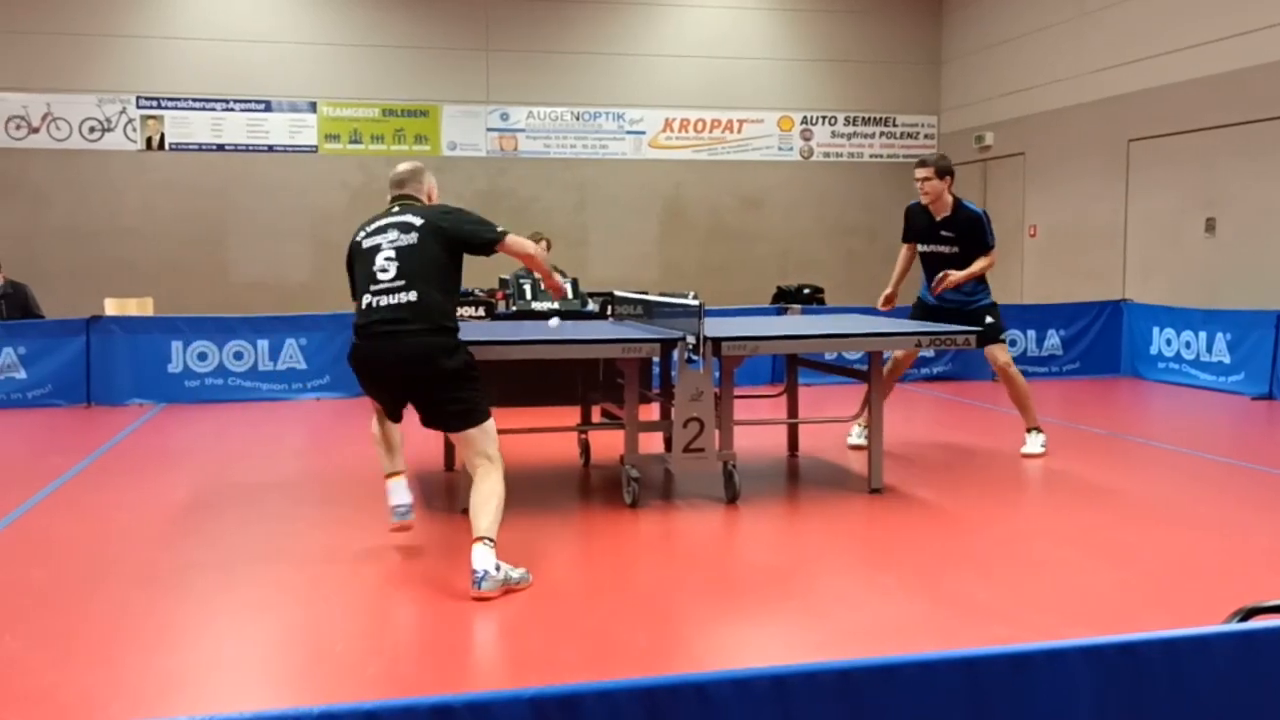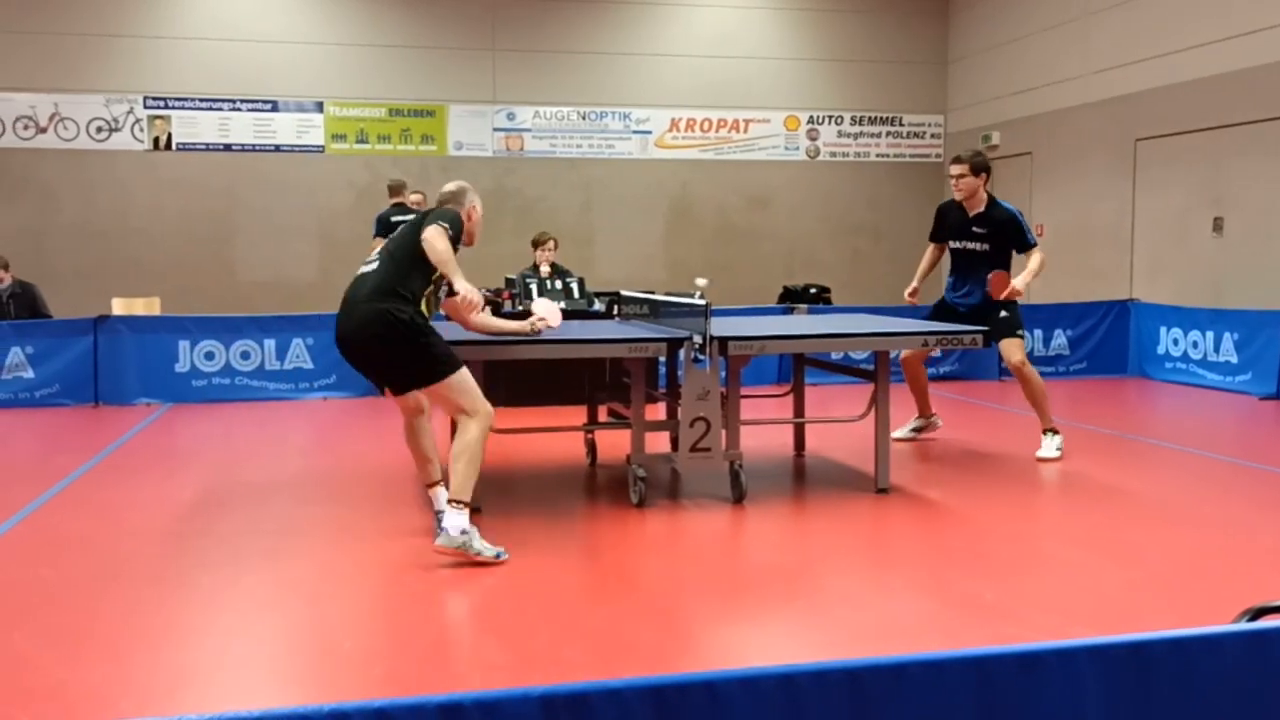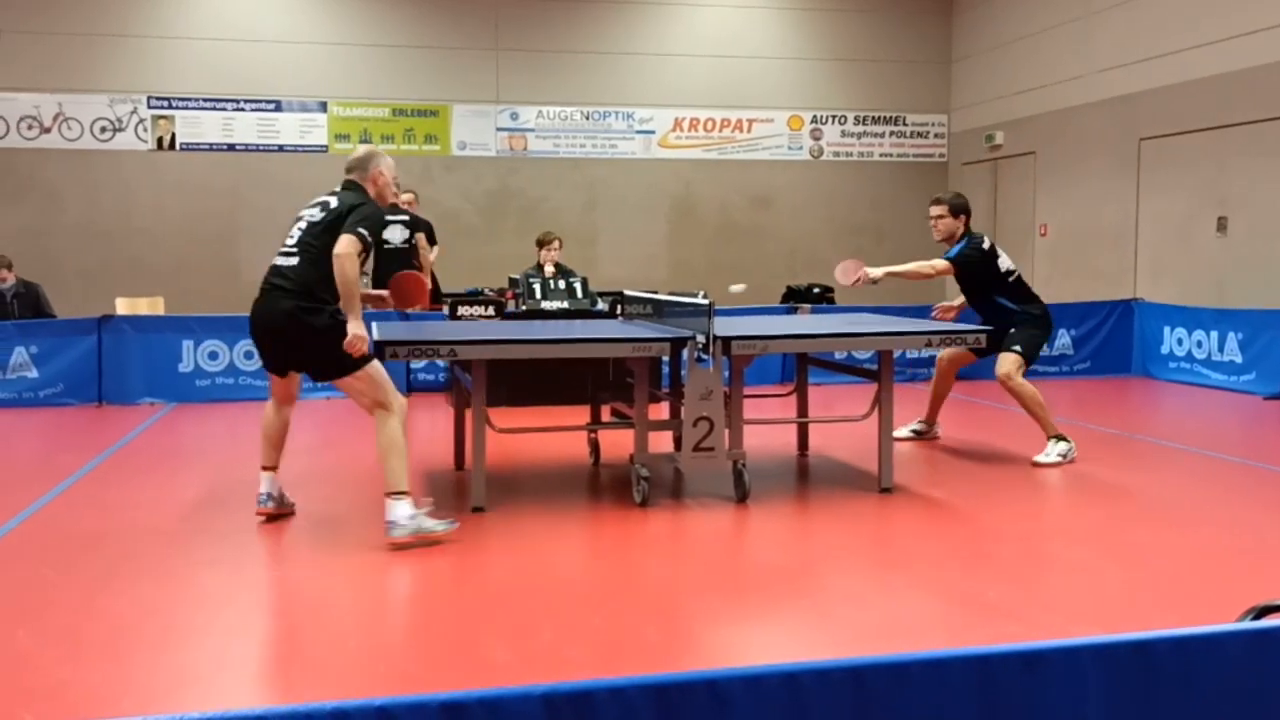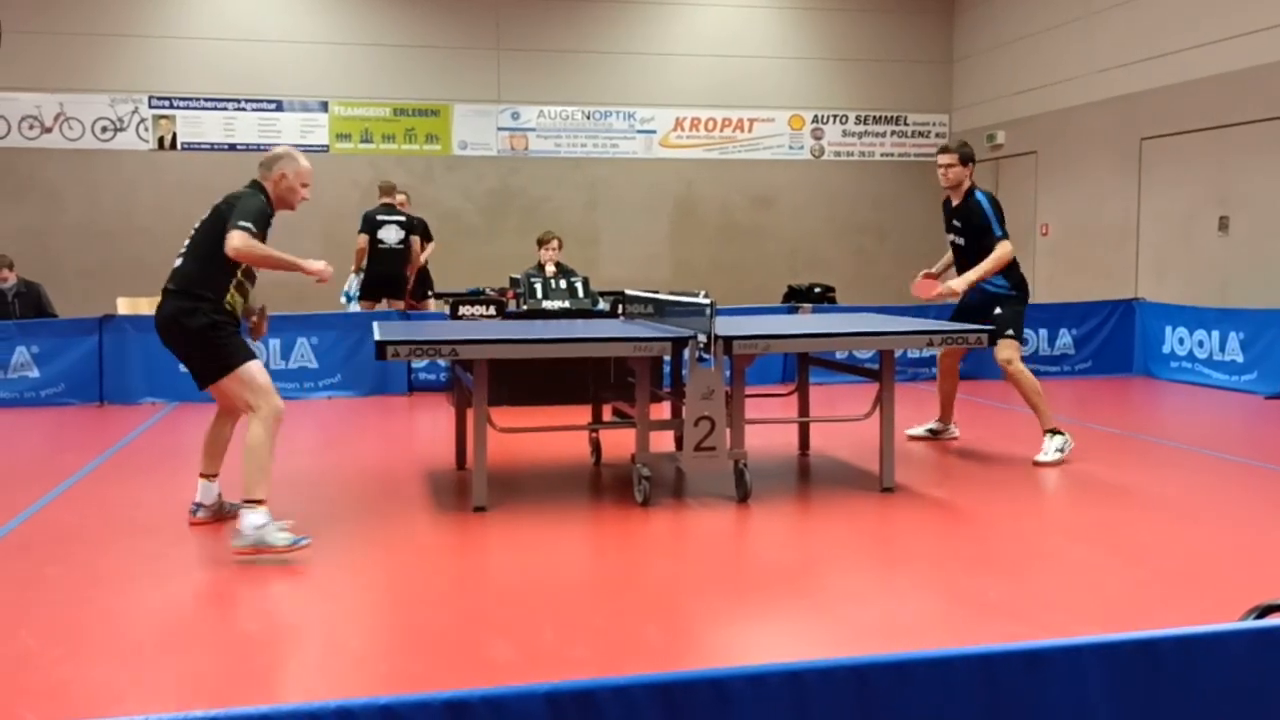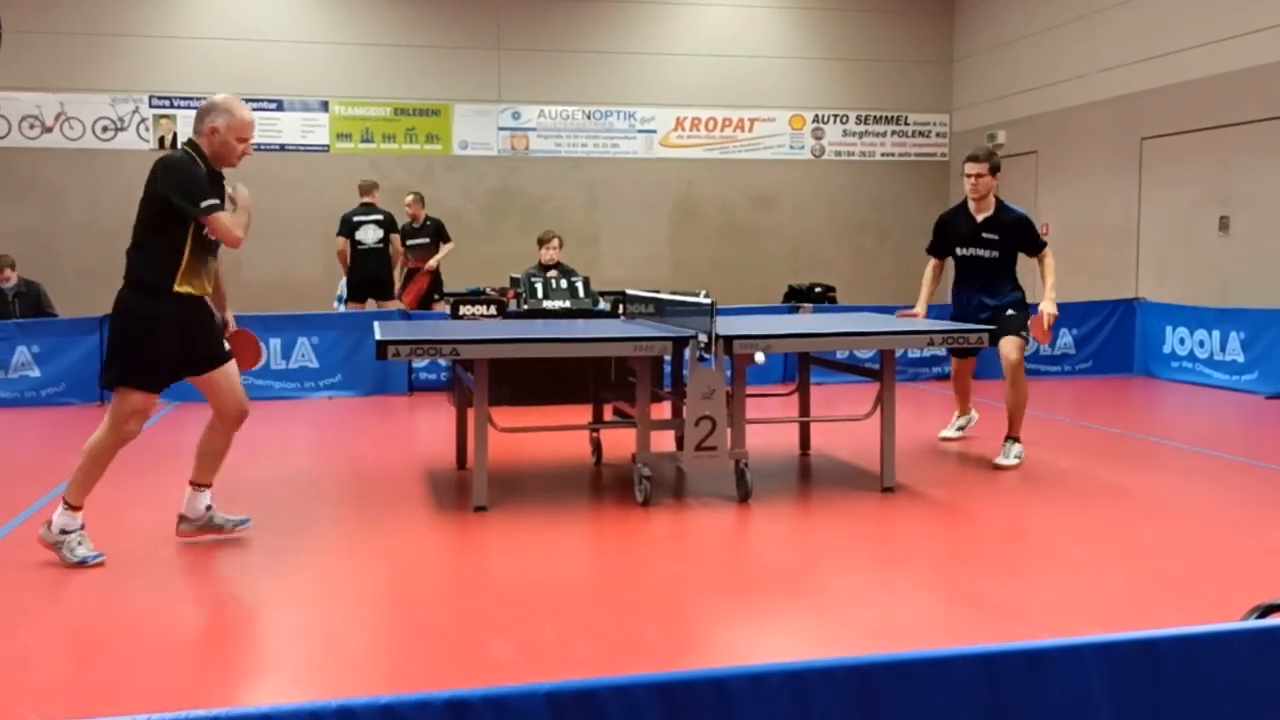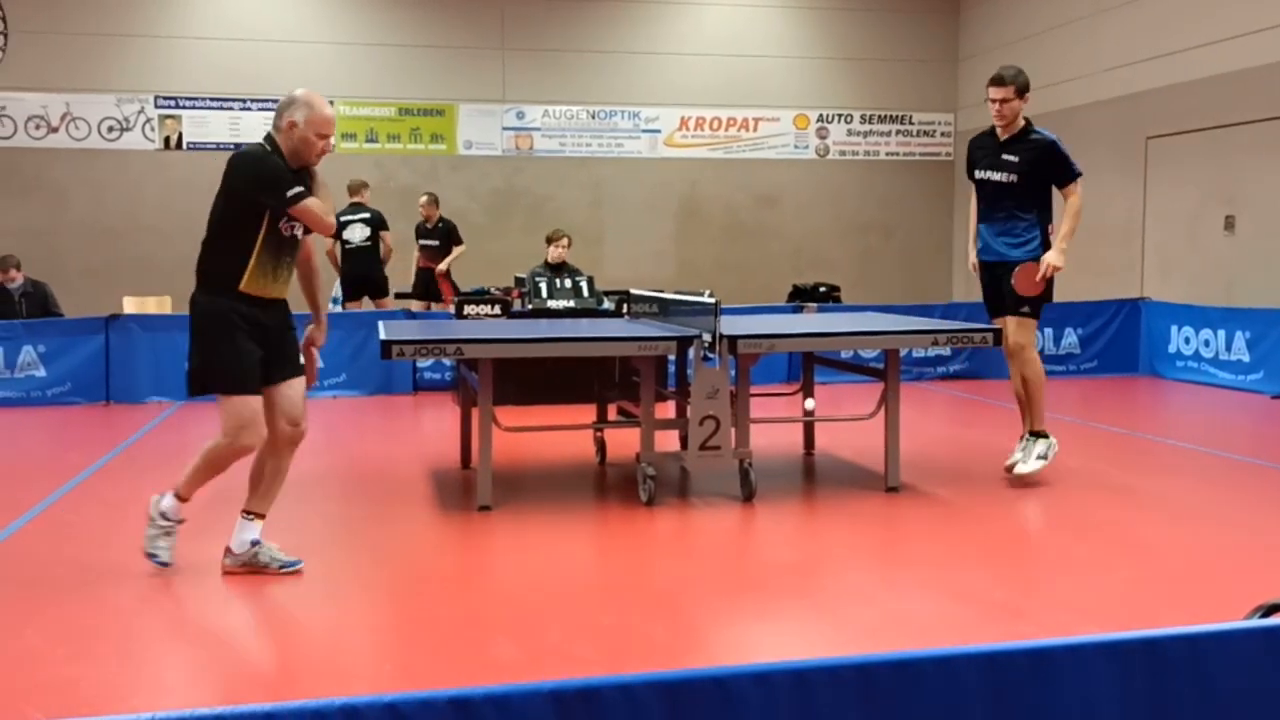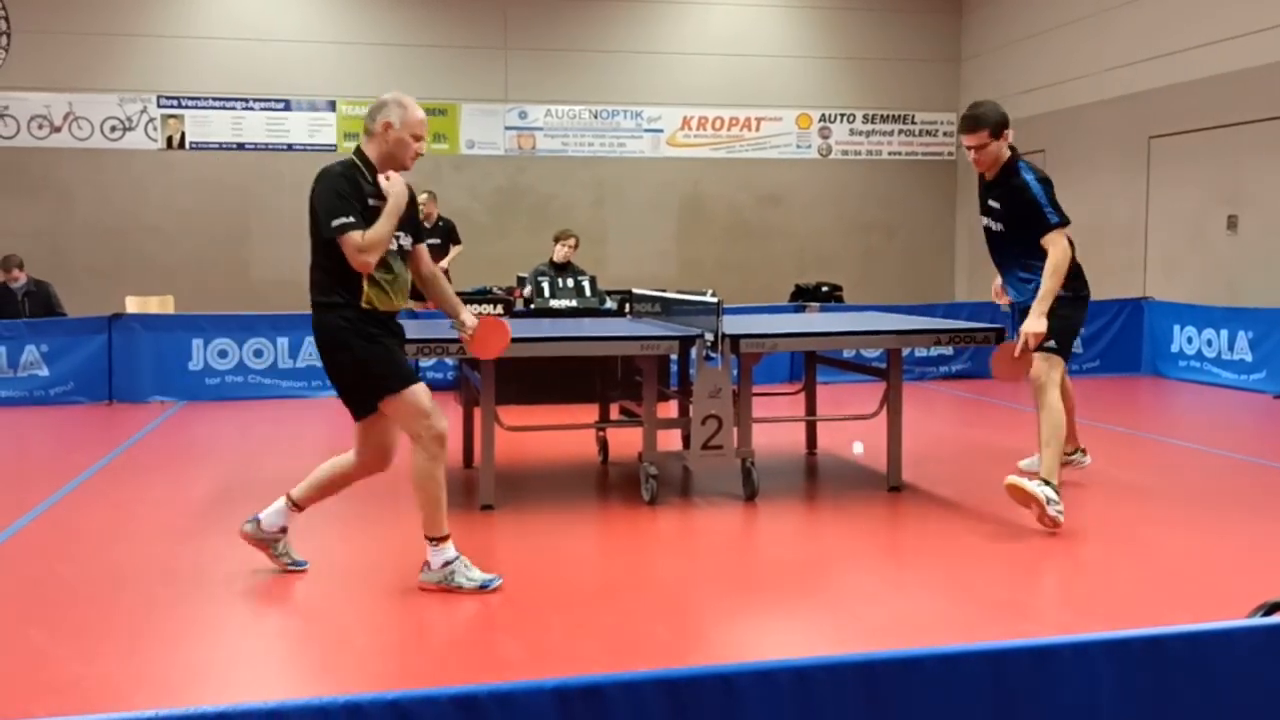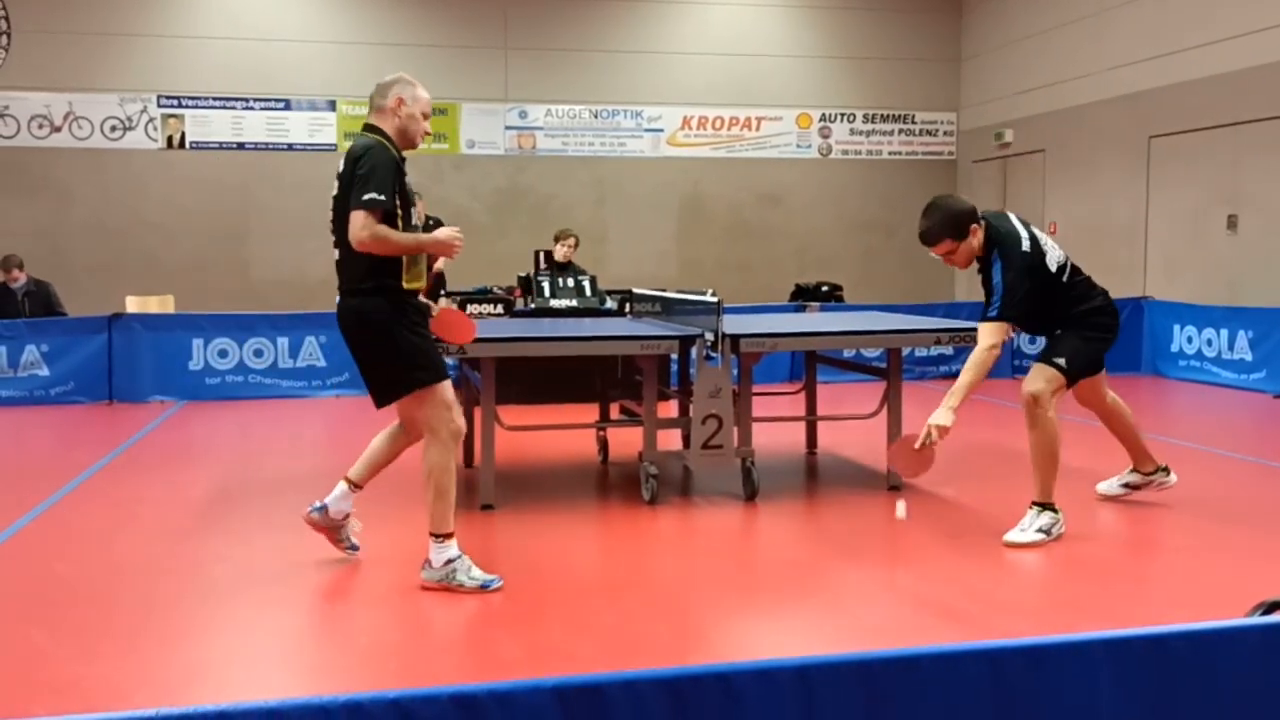
dt=0.4s
person 1, frame 1
left shoulder: (362, 236)
right shoulder: (447, 218)
right elbow: (521, 248)
right wrist: (551, 278)
left hip: (372, 357)
right hip: (434, 352)
left knee: (384, 415)
right knee: (486, 462)
left ankle: (399, 499)
right ankle: (484, 565)
person 1, frame 2
left shoulder: (427, 248)
right shoulder: (443, 220)
left elbow: (466, 318)
right elbow: (431, 237)
left wrist: (522, 326)
right wrist: (462, 282)
left hip: (351, 327)
right hip: (386, 320)
left knee: (414, 409)
right knee: (476, 414)
left ankle: (445, 506)
right ankle: (457, 526)
person 1, frame 3
left shoulder: (322, 206)
right shoulder: (368, 210)
right elbow: (343, 254)
left wrist: (370, 298)
right wrist: (355, 319)
left hip: (266, 313)
right hip: (305, 316)
left knee: (282, 398)
right knee: (390, 406)
left ankle: (269, 493)
right ankle: (402, 514)
person 1, frame 4
left shoulder: (241, 205)
right shoulder: (251, 204)
right elbow: (236, 247)
left wrist: (250, 315)
right wrist: (304, 266)
left hip: (189, 316)
right hip: (195, 318)
left knee: (233, 403)
right knee: (267, 409)
left ankle: (207, 500)
right ankle: (254, 522)
person 1, frame 5
left shoulder: (209, 176)
right shoulder: (179, 169)
right elbow: (232, 235)
left wrist: (223, 306)
right wrist: (242, 204)
left hip: (189, 311)
right hip: (150, 310)
left knee: (233, 408)
right knee: (125, 424)
left ankle: (196, 509)
right ankle: (64, 523)
person 1, frame 6
left shoulder: (296, 174)
right shoulder: (252, 165)
left elbow: (305, 248)
right elbow: (325, 222)
left wrist: (319, 317)
right wrist: (315, 180)
left hip: (270, 312)
right hip: (224, 311)
left knee: (290, 428)
right knee: (243, 436)
left ankle: (246, 541)
right ankle: (169, 507)
person 1, frame 7
left shoulder: (397, 190)
right shoulder: (337, 181)
left elbow: (420, 264)
right elbow: (363, 257)
left wrist: (459, 312)
right wrist: (394, 206)
left hip: (381, 327)
right hip: (349, 328)
left knee: (372, 456)
right knee: (431, 432)
left ankle: (272, 522)
right ankle: (440, 559)
person 1, frame 8
left shoulder: (375, 157)
right shoulder: (376, 156)
right elbow: (362, 237)
left wrist: (417, 299)
right wrist: (430, 242)
left hip: (381, 308)
right hip: (381, 311)
left knee: (415, 422)
right knee: (447, 426)
left ankle: (334, 505)
right ankle: (442, 558)
person 2, frame 1
left shoulder: (973, 216)
right shoulder: (913, 213)
left elbow: (988, 257)
left wrist: (961, 276)
right wrist: (892, 287)
left hip: (973, 301)
right hip: (931, 300)
left knee: (1002, 363)
right knee: (900, 358)
left ankle: (1033, 431)
right ankle: (863, 423)
person 2, frame 2
left shoulder: (1006, 215)
right shoulder: (946, 212)
left elbow: (1035, 254)
left wrist: (1023, 278)
right wrist: (917, 282)
left hip: (996, 303)
right hip: (954, 302)
left knee: (1017, 361)
right knee: (910, 357)
left ankle: (1050, 432)
right ankle: (926, 418)
person 2, frame 3
left shoulder: (970, 249)
right shoulder: (966, 247)
left elbow: (933, 269)
left wrist: (885, 271)
right wrist: (960, 304)
left hip: (1029, 321)
right hip: (1001, 322)
left knee: (1006, 373)
right knee: (946, 360)
left ankle: (1059, 440)
right ankle: (928, 424)
person 2, frame 4
left shoulder: (981, 203)
right shoulder: (949, 206)
left elbow: (1005, 251)
left wrist: (967, 278)
right wrist: (938, 270)
left hip: (1004, 295)
right hip: (976, 297)
left knee: (1007, 359)
right knee: (946, 356)
left ankle: (1055, 435)
right ankle: (944, 423)
person 2, frame 5
left shoulder: (1015, 220)
right shoulder: (949, 221)
left elbow: (1045, 257)
right elbow: (935, 265)
left wrist: (1049, 298)
right wrist: (922, 305)
left hip: (1007, 305)
right hip: (966, 308)
left knee: (1012, 359)
right knee: (959, 373)
left ankle: (1014, 440)
right ankle: (965, 414)
person 2, frame 6
left shoulder: (1044, 145)
right shoulder: (978, 145)
left elbow: (1073, 195)
left wrist: (1059, 247)
right wrist: (973, 244)
left hip: (1028, 259)
right hip: (991, 258)
left knee: (1020, 344)
right knee: (1009, 348)
left ankle: (1040, 435)
right ankle: (1030, 432)
person 2, frame 7
left shoulder: (1028, 182)
right shoulder: (985, 179)
left elbow: (1059, 247)
left wrist: (1039, 313)
right wrist: (1005, 273)
left hip: (1058, 294)
right hip: (1025, 293)
left knee: (1041, 376)
right knee: (1049, 371)
left ankle: (1047, 488)
right ankle: (1070, 448)
person 2, frame 8
left shoulder: (1009, 261)
right shoulder: (995, 222)
left elbow: (990, 344)
left wrist: (948, 407)
left hip: (1088, 323)
right hip: (1078, 313)
left knee: (1036, 393)
right knee: (1091, 395)
left ankle: (1046, 511)
right ankle: (1148, 469)
